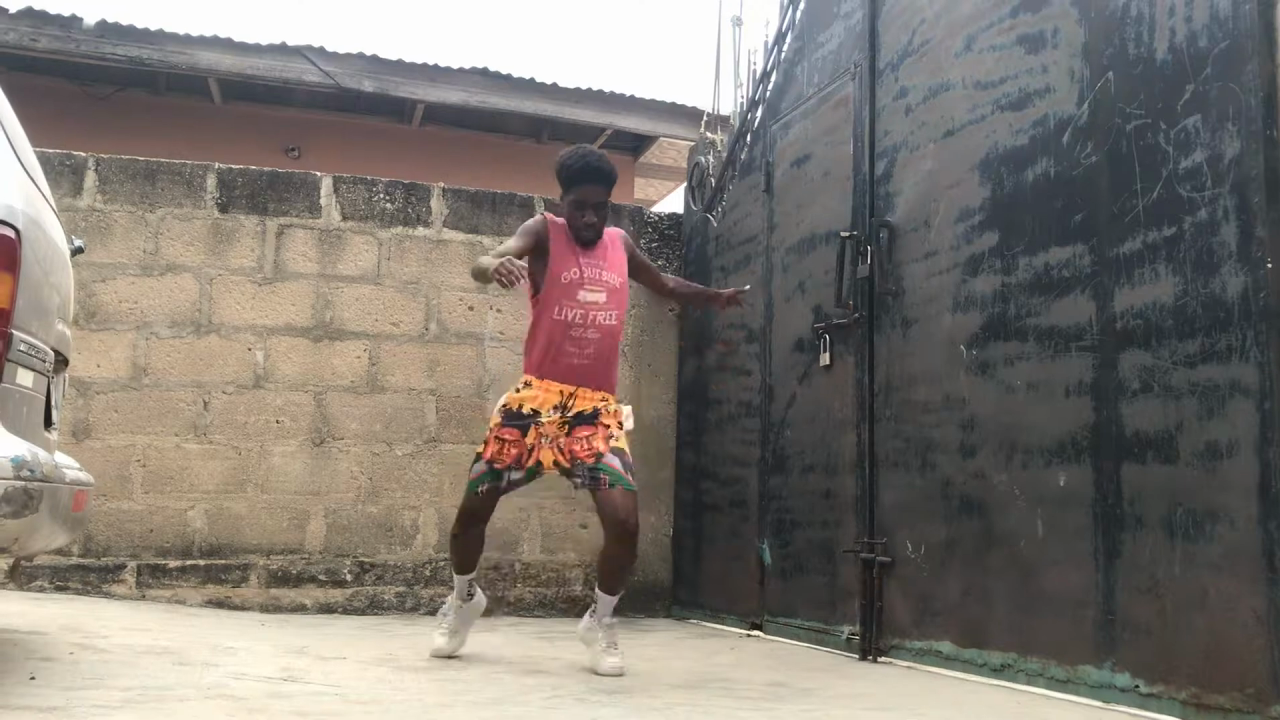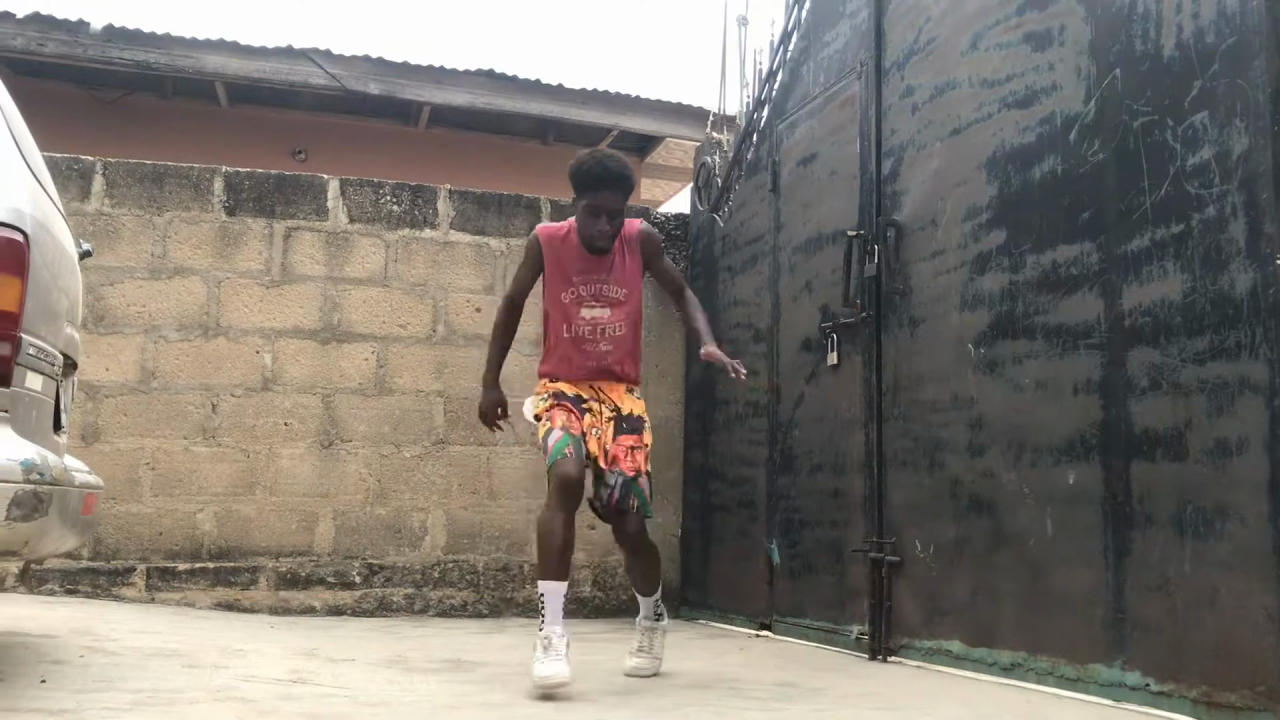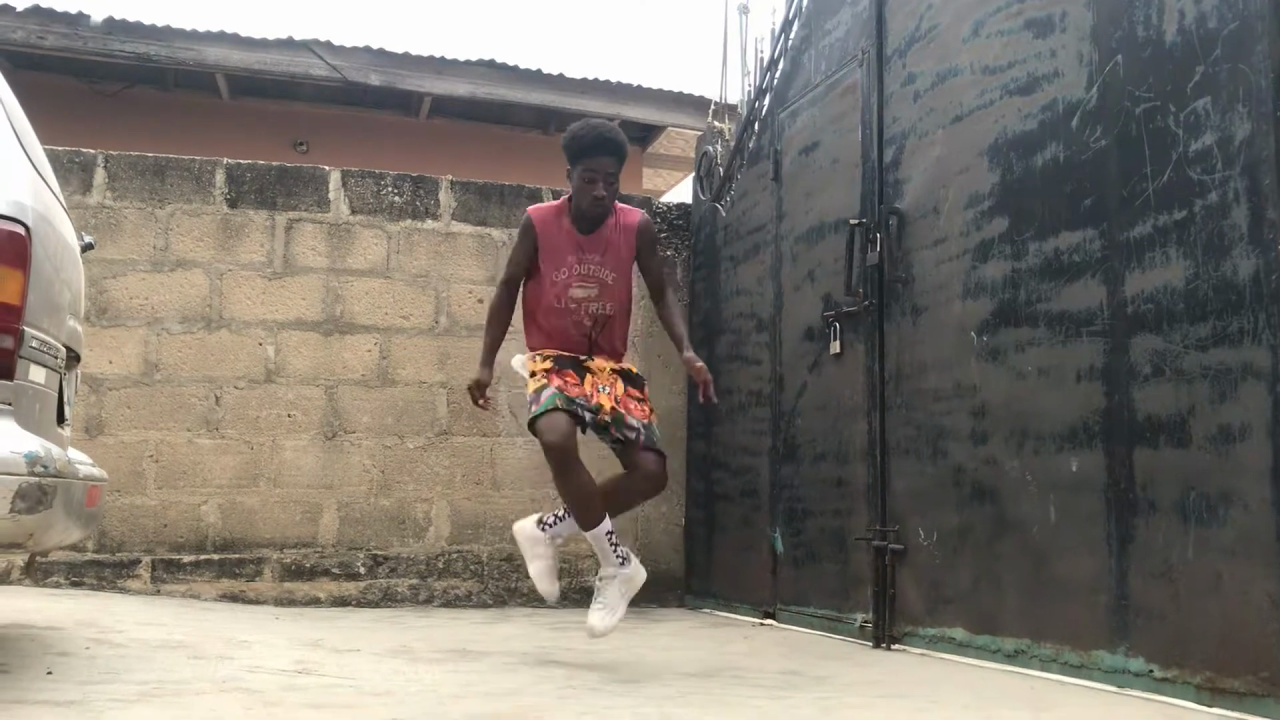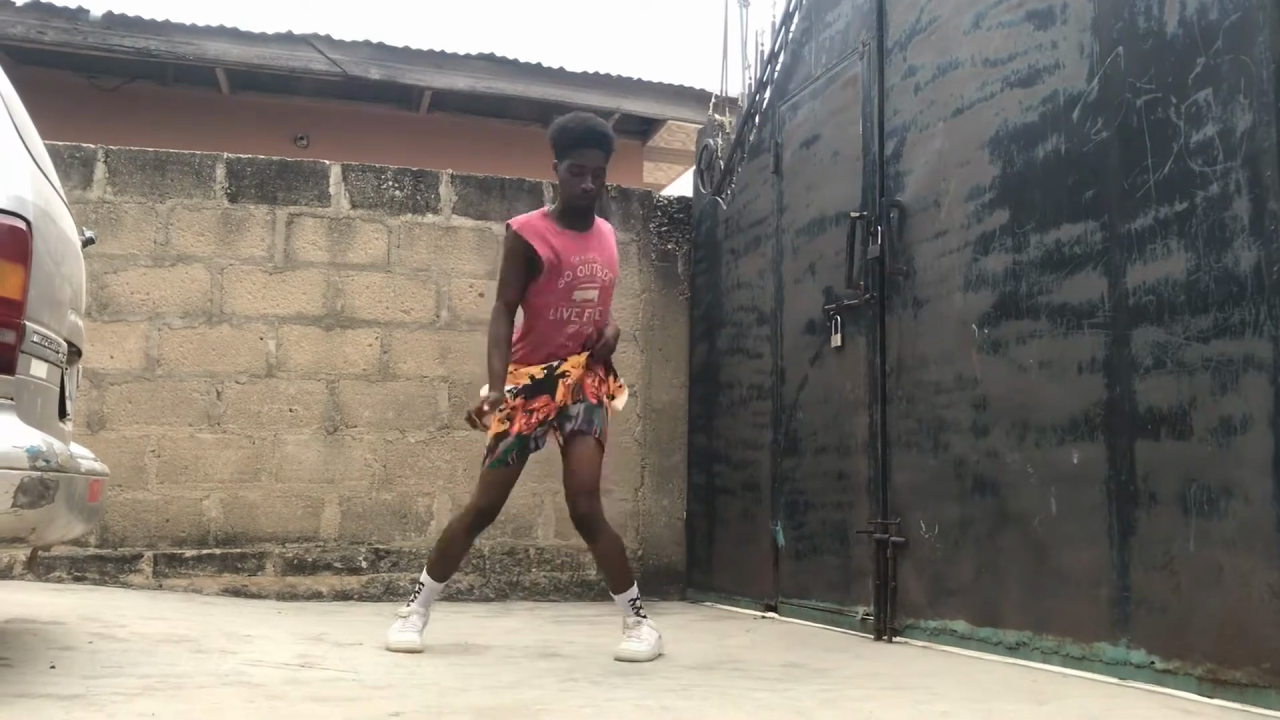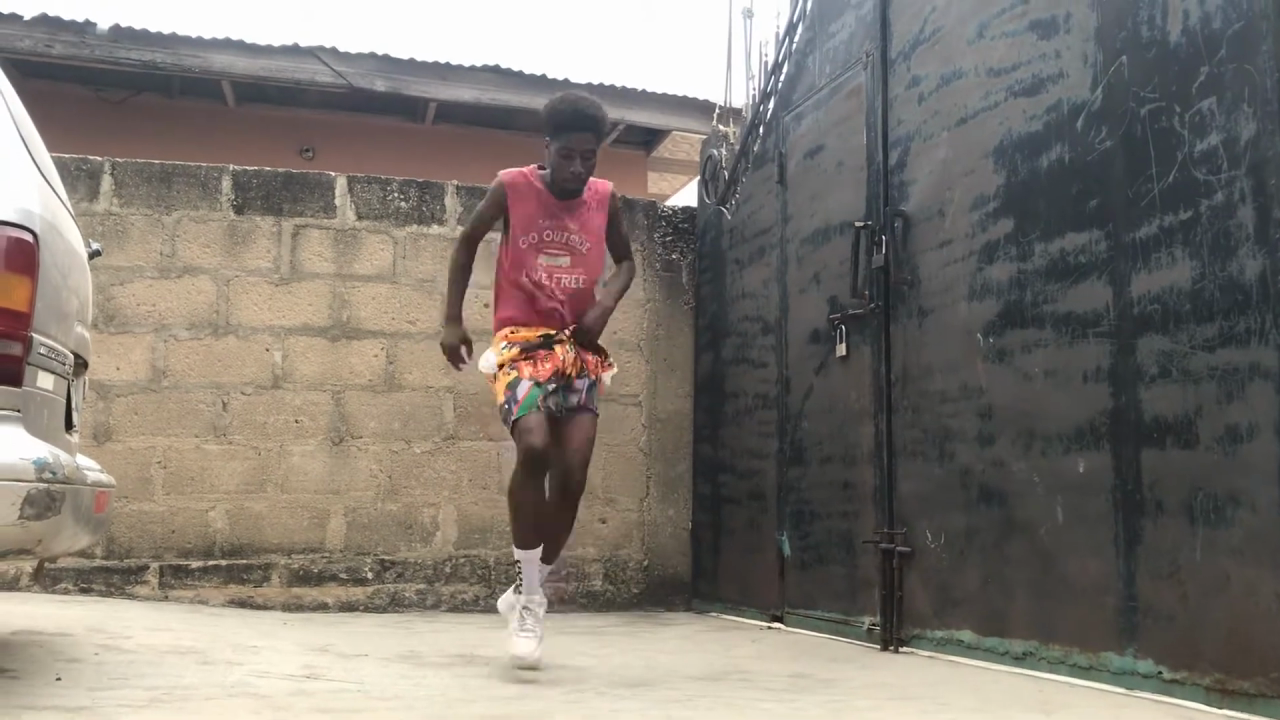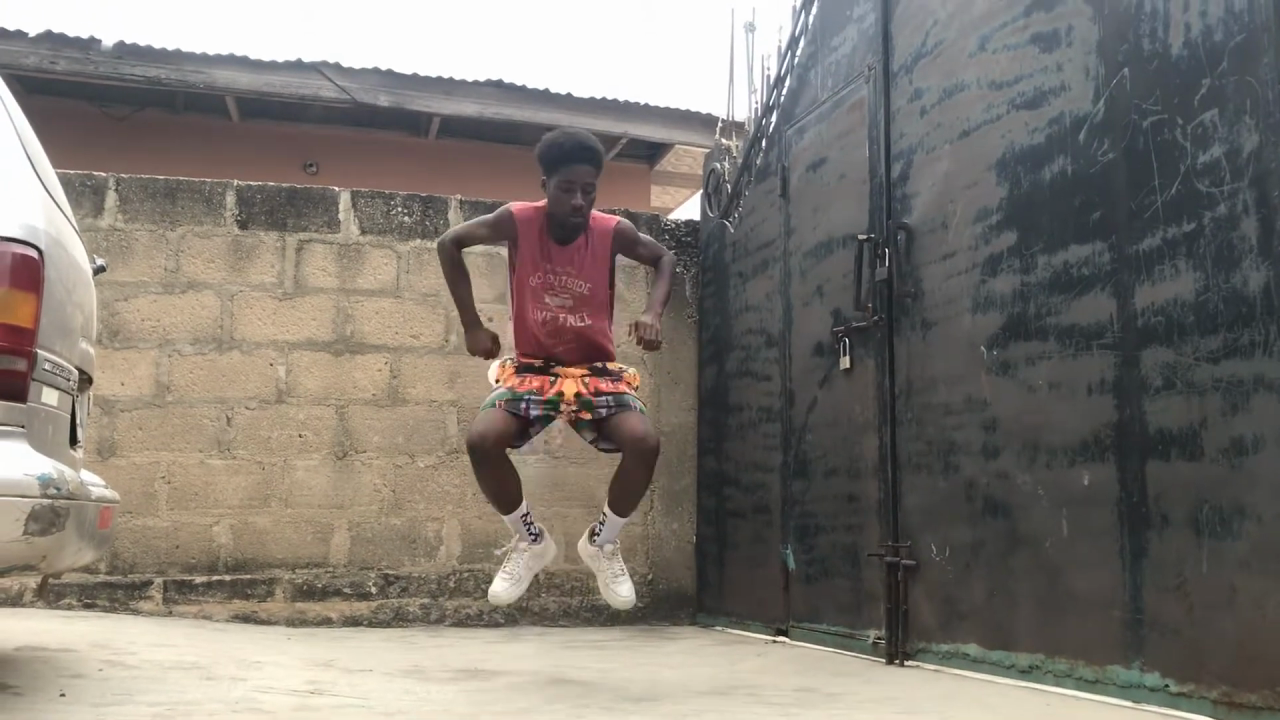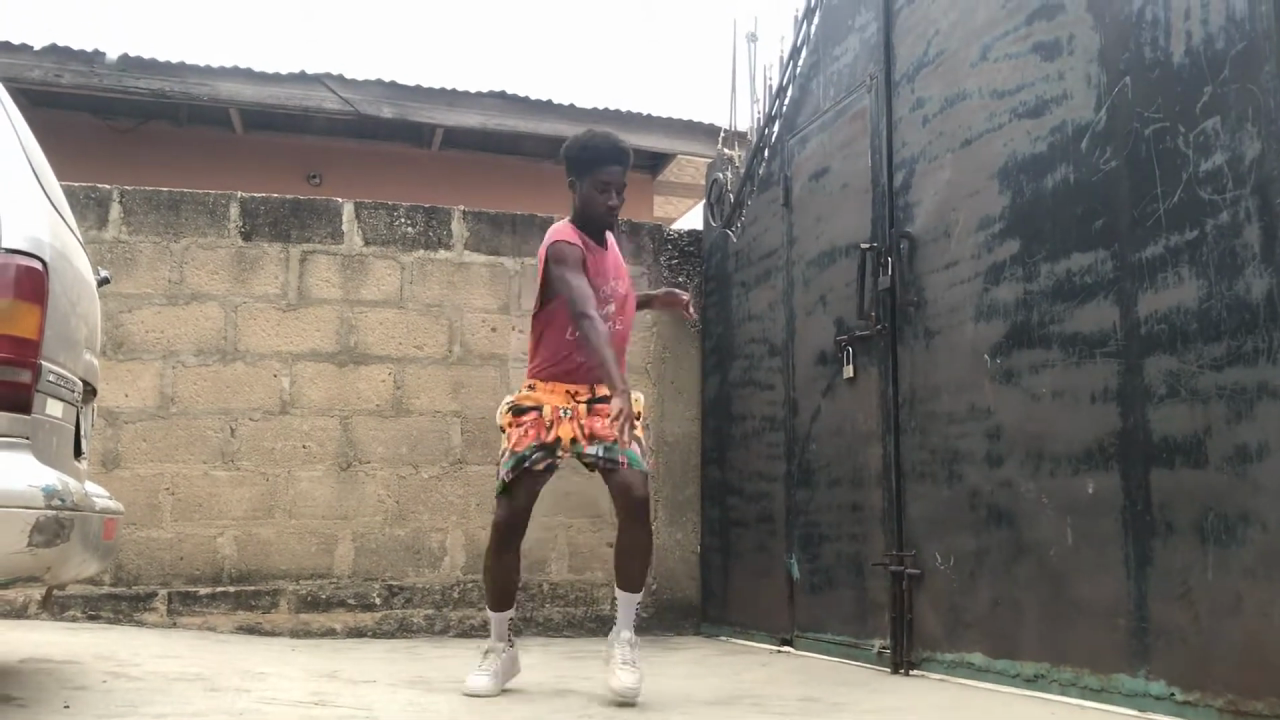
dt=0.5s
person 1, frame 1
left shoulder: (619, 242)
right shoulder: (544, 231)
left elbow: (662, 282)
right elbow: (486, 265)
left wrist: (718, 297)
right wrist: (498, 267)
left hip: (598, 405)
right hip: (537, 396)
left knee: (622, 518)
right knee: (474, 507)
left ankle: (600, 622)
right ankle: (463, 599)
person 1, frame 2
left shoulder: (643, 239)
right shoulder: (545, 241)
left elbow: (681, 293)
right elbow: (512, 306)
left wrist: (709, 344)
right wrist: (490, 384)
left hip: (620, 399)
right hip: (562, 393)
left knee: (631, 530)
right knee: (566, 479)
left ankle: (651, 620)
right ankle: (552, 630)
person 1, frame 3
left shoulder: (640, 227)
right shoulder: (538, 223)
left elbow: (661, 293)
right elbow: (507, 291)
left wrist: (687, 351)
right wrist: (484, 363)
left hip: (611, 368)
right hip: (554, 362)
left knee: (651, 473)
right knee: (560, 442)
left ankle: (547, 528)
right ankle: (614, 555)
person 1, frame 4
left shoulder: (607, 234)
right shoulder: (525, 232)
right elbow: (503, 312)
left wrist: (609, 332)
right wrist: (495, 389)
left hip: (586, 379)
right hip: (530, 377)
left knee: (584, 504)
right knee: (485, 506)
left ankle: (632, 614)
right ankle: (419, 602)
person 1, frame 5
left shoulder: (606, 200)
right shoulder: (510, 188)
left elbow: (625, 260)
right elbow: (465, 246)
left wrist: (605, 309)
right wrist: (451, 321)
left hip: (576, 352)
right hip: (520, 347)
left knee: (572, 475)
right knee: (534, 449)
left ankle: (529, 590)
right ankle: (529, 600)
person 1, frame 6
left shoulder: (612, 230)
right shoulder: (516, 221)
left elbow: (664, 259)
right elbow: (449, 245)
left wrist: (653, 313)
right wrist: (471, 325)
left hip: (595, 369)
right hip: (532, 367)
left knee: (645, 442)
right knee: (481, 439)
left ankle: (604, 540)
right ankle: (528, 537)
person 1, frame 7
left shoulder: (605, 241)
right shoulder: (563, 243)
right elbow: (580, 313)
left wrist: (658, 296)
right wrist: (608, 375)
left hip: (608, 400)
right hip: (548, 397)
left knee: (633, 504)
right knee: (507, 523)
left ankle: (623, 644)
right ankle: (499, 648)
